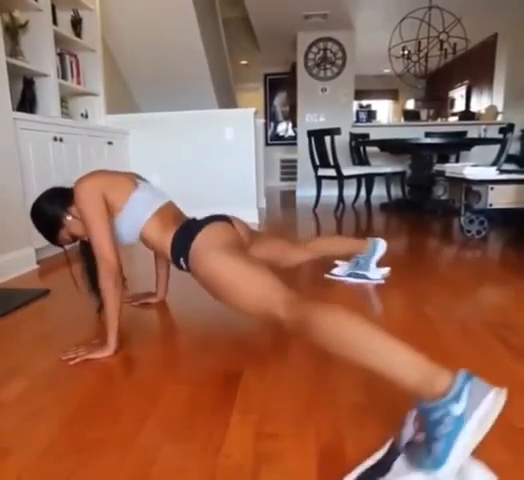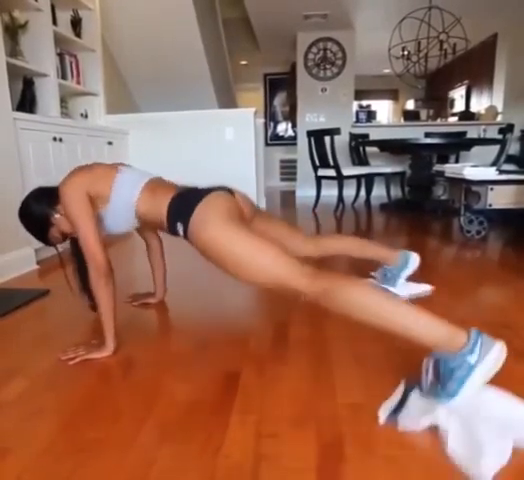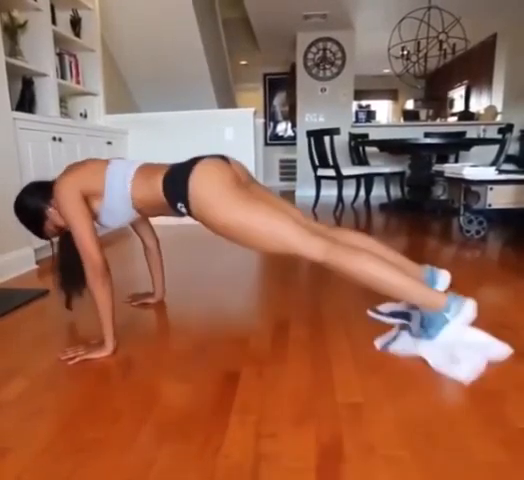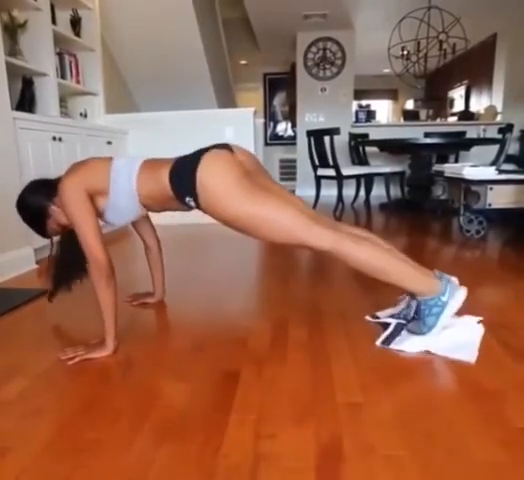
dt=0.2s
person 1, frame 1
left shoulder: (88, 191)
right shoulder: (113, 187)
left elbow: (109, 269)
left wrist: (109, 341)
right wrist: (159, 292)
left hip: (202, 243)
right hip: (222, 228)
left knee: (293, 310)
right knee: (299, 249)
right ankle: (368, 246)
person 1, frame 2
left shoulder: (71, 192)
right shoulder: (97, 189)
left elbow: (100, 268)
right elbow: (151, 236)
left wrist: (109, 342)
right wrist: (159, 293)
left hip: (201, 215)
right hip: (216, 200)
left knee: (308, 282)
right knee: (311, 246)
left ankle: (462, 344)
right ankle: (396, 257)
person 1, frame 3
left shoulder: (66, 190)
right shoulder: (95, 187)
left elbow: (95, 265)
right elbow: (147, 234)
left wrist: (107, 342)
right wrist: (158, 292)
left hip: (199, 184)
right hip: (215, 171)
left knee: (315, 247)
right knee: (321, 233)
left ankle: (440, 303)
right ankle: (421, 273)
person 1, frame 4
left shoulder: (72, 188)
right shoulder: (101, 188)
left elbow: (100, 264)
right elbow: (148, 234)
left wrist: (108, 342)
right wrist: (158, 292)
left hip: (207, 175)
right hip: (217, 164)
left knee: (322, 237)
right knee: (324, 225)
left ankle: (436, 291)
right ankle: (425, 280)
